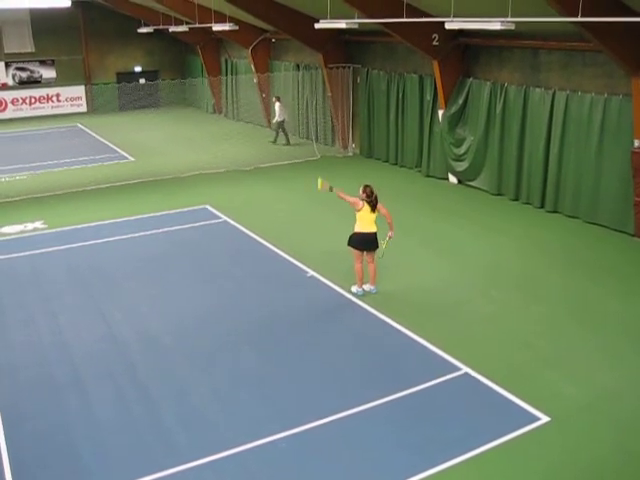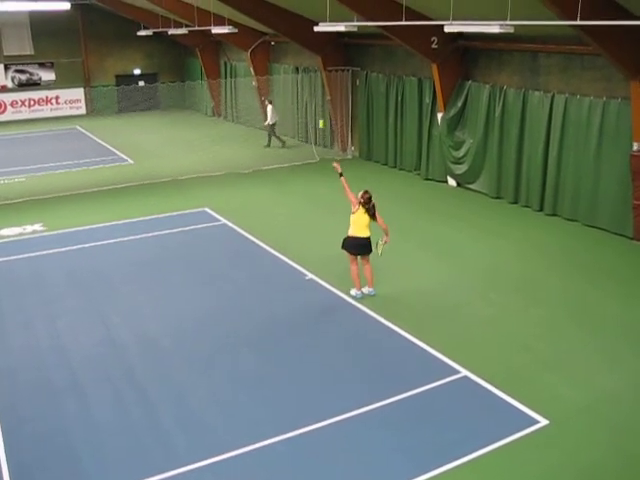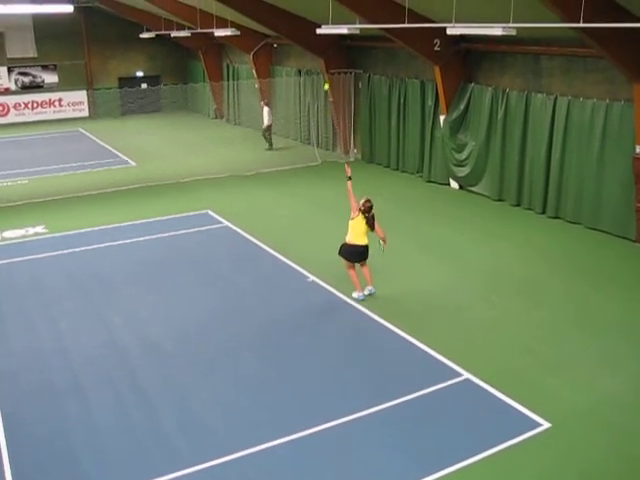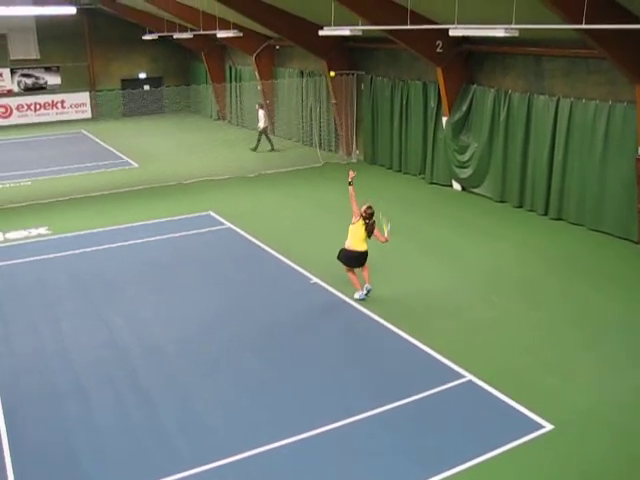
dt=0.2s
person 1, frame 1
left shoulder: (357, 203)
right shoulder: (377, 205)
left elbow: (344, 196)
right elbow: (388, 217)
left wrist: (332, 189)
right wrist: (391, 230)
left hip: (359, 236)
right hip: (372, 236)
left knee: (358, 262)
right knee: (371, 261)
left ankle: (359, 287)
right ankle: (372, 286)
person 1, frame 2
left shoulder: (356, 206)
right shoulder: (373, 211)
left elbow: (346, 188)
right elbow: (383, 226)
left wrist: (340, 172)
right wrist: (386, 236)
left hip: (353, 240)
right hip: (365, 240)
left knee: (353, 264)
right knee: (366, 263)
left ankle: (357, 290)
right ankle: (370, 288)
person 1, frame 3
left shoulder: (355, 212)
right shoulder: (371, 220)
left elbow: (350, 193)
right elbow: (381, 235)
left wrist: (348, 177)
right wrist: (384, 242)
left hip: (350, 247)
right hip: (363, 248)
left knee: (351, 268)
right knee: (363, 265)
left ankle: (359, 292)
right ankle: (370, 287)
person 1, frame 4
left shoulder: (357, 217)
right shoulder: (372, 226)
left elbow: (352, 198)
right elbow: (383, 240)
left wrist: (350, 181)
right wrist: (386, 236)
left hip: (349, 253)
right hip: (362, 253)
left knee: (350, 270)
right knee: (363, 266)
left ankle: (360, 291)
right ankle: (367, 285)
